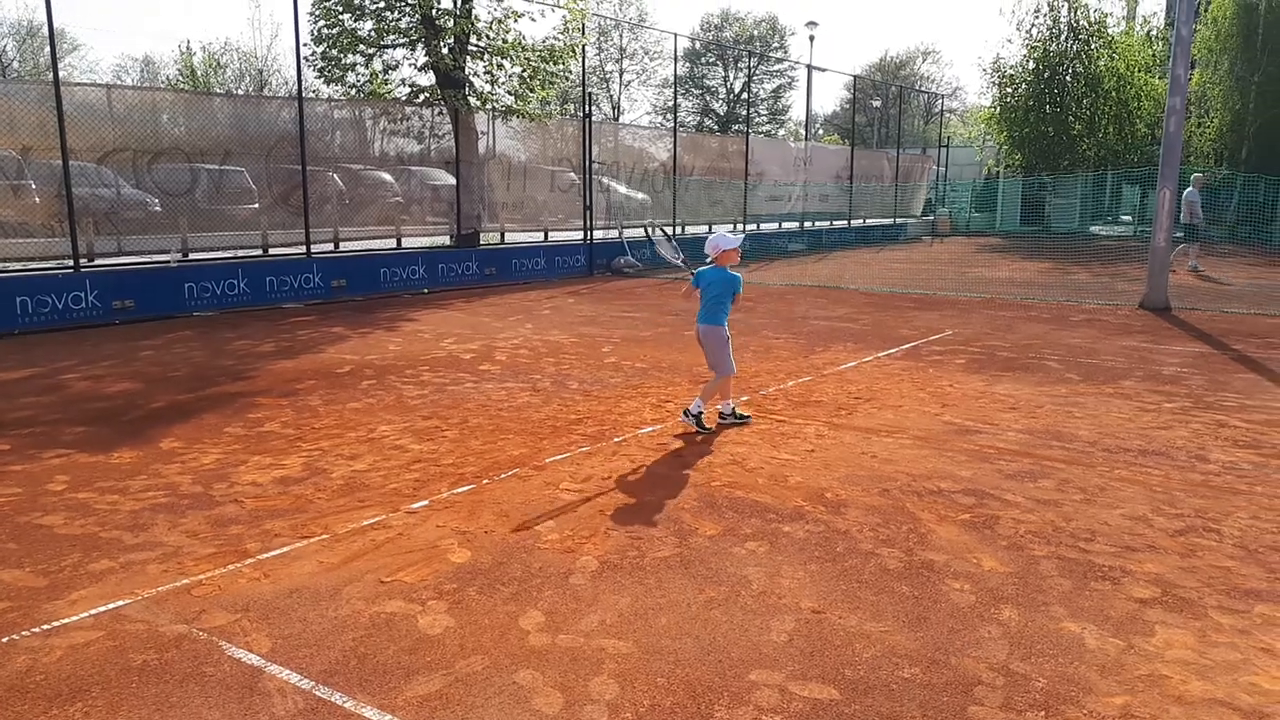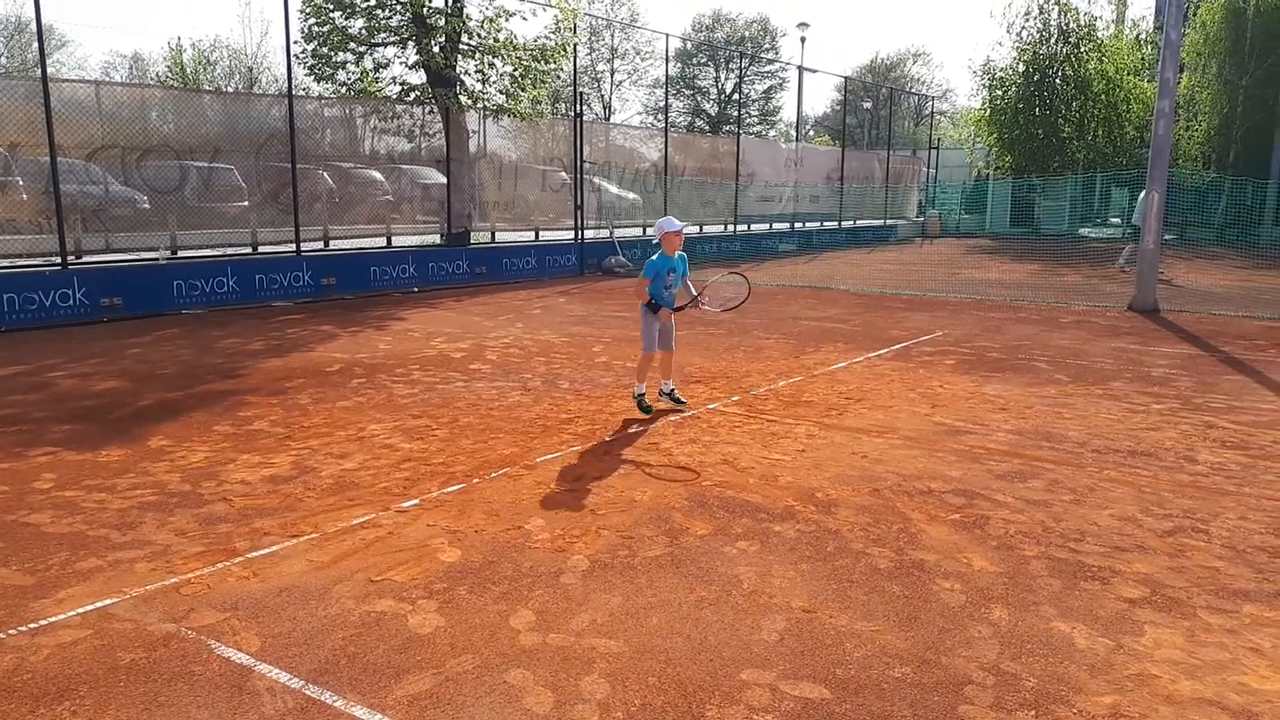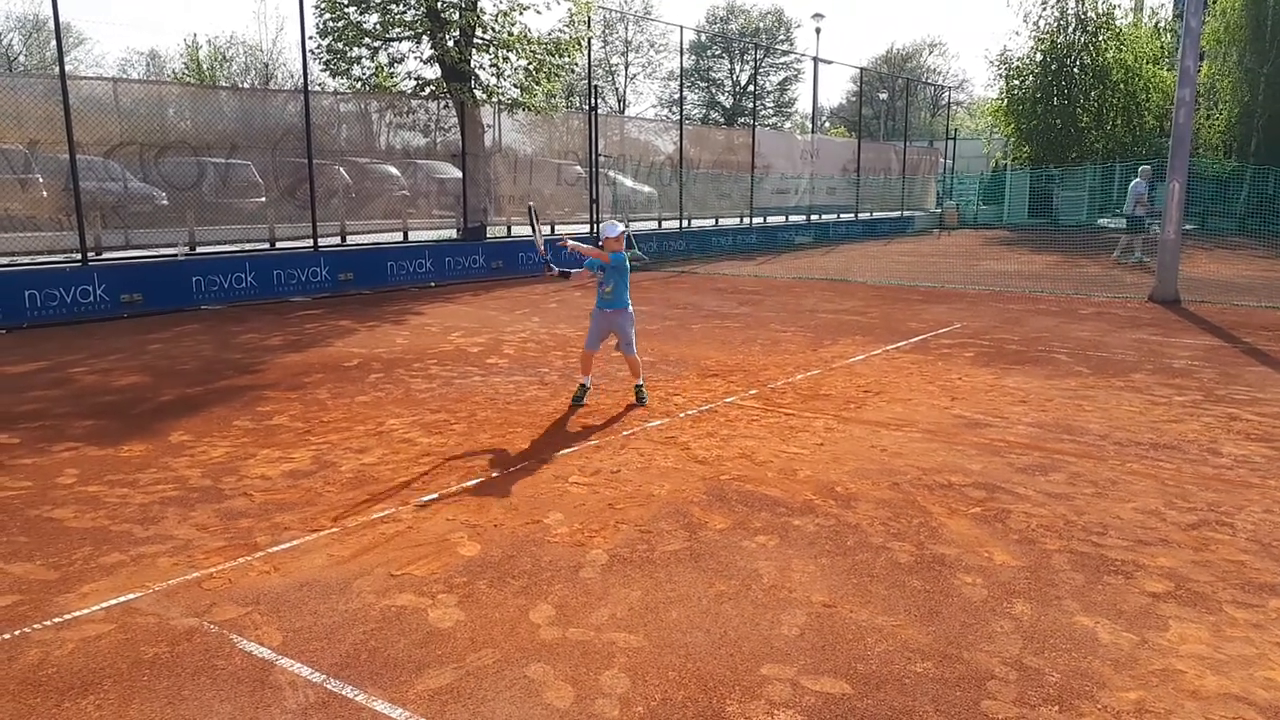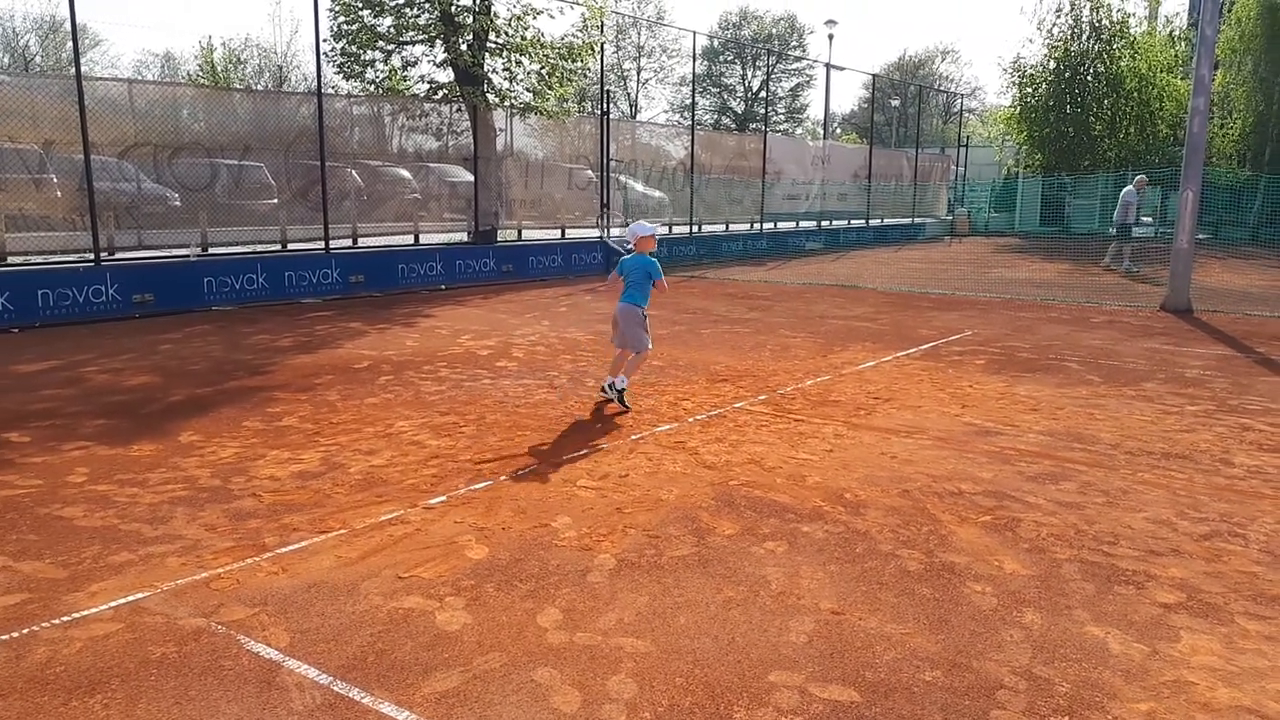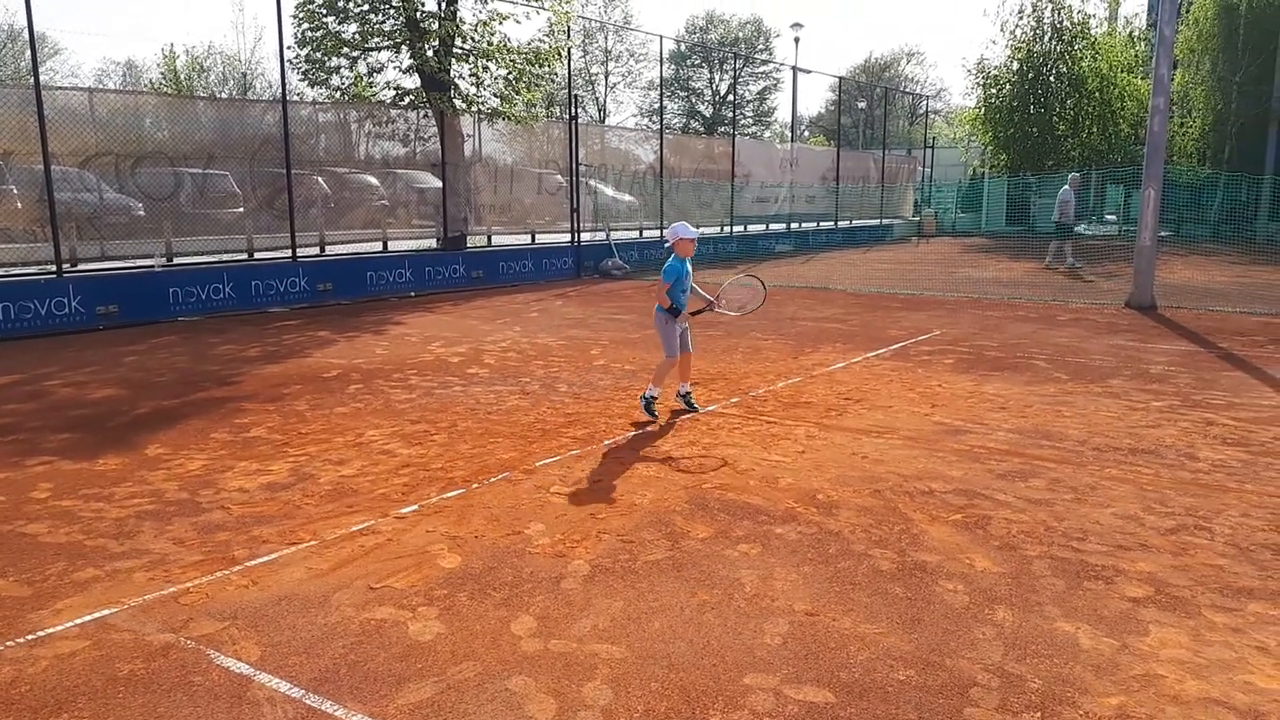
dt=1s
person 1, frame 1
left shoulder: (702, 272)
right shoulder: (735, 278)
left elbow: (685, 293)
left hip: (702, 326)
right hip: (716, 329)
left knee: (726, 372)
right knee: (722, 375)
left ankle: (727, 411)
right ankle: (693, 412)
person 1, frame 2
left shoulder: (681, 258)
right shoulder: (654, 262)
left elbow: (685, 281)
right elbow: (639, 290)
left wrist: (694, 296)
right wrist: (657, 308)
left hip: (666, 312)
right hip: (651, 312)
left knee: (668, 352)
right knee: (649, 353)
left ankle: (667, 390)
right ankle: (639, 394)
person 1, frame 3
left shoulder: (621, 258)
right shoulder: (594, 259)
left elbow: (600, 255)
right elbow: (582, 273)
left wrist: (574, 245)
right wrist: (558, 272)
left hip: (621, 314)
right hip: (600, 313)
left knee: (630, 354)
right knee: (588, 352)
left ankle: (639, 386)
right ankle: (584, 386)
person 1, frame 4
left shoulder: (625, 260)
right shoulder: (651, 263)
left elbow: (610, 281)
right elbow: (662, 288)
left hip: (621, 307)
right hip: (634, 311)
left knee: (625, 350)
right knee: (643, 351)
left ankle: (610, 386)
right ankle: (618, 385)
person 1, frame 5
left shoulder: (686, 262)
right shoulder: (673, 266)
right elbow: (660, 294)
left wrist: (706, 298)
right wrist: (676, 312)
left hip: (679, 317)
right hip: (667, 317)
left knee: (686, 355)
right knee: (672, 358)
left ankle: (684, 392)
right ankle: (649, 397)
